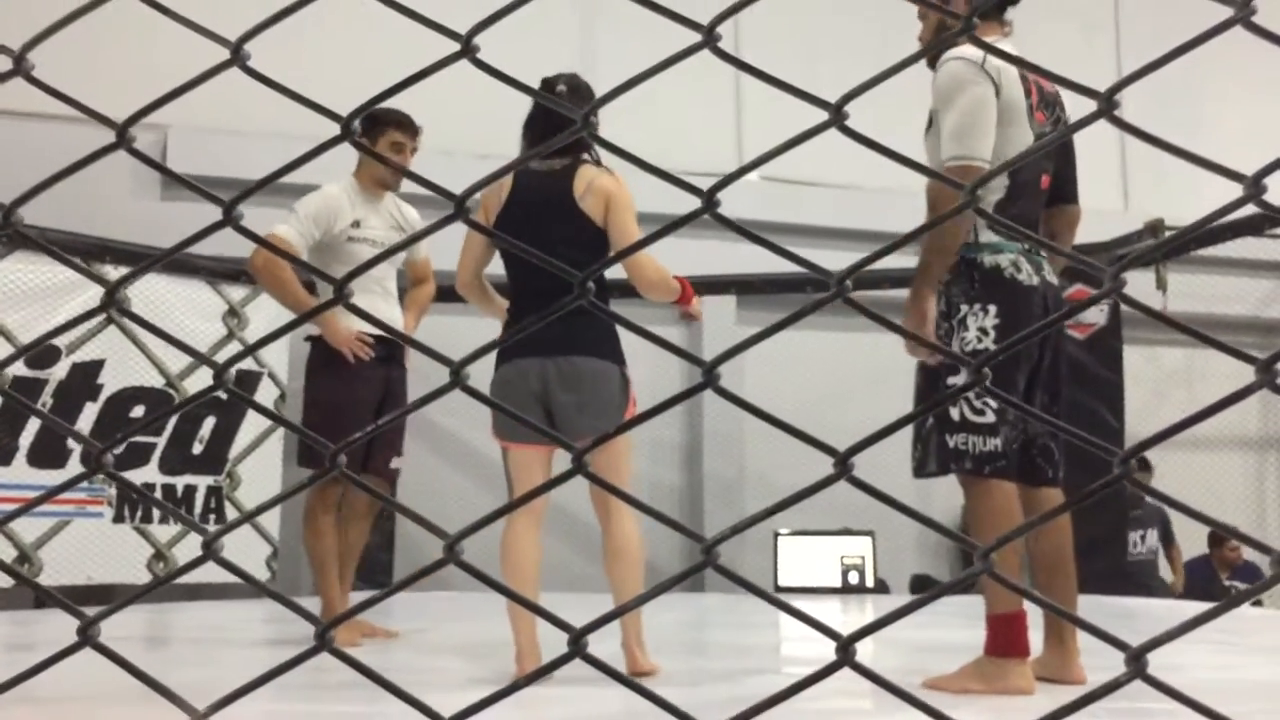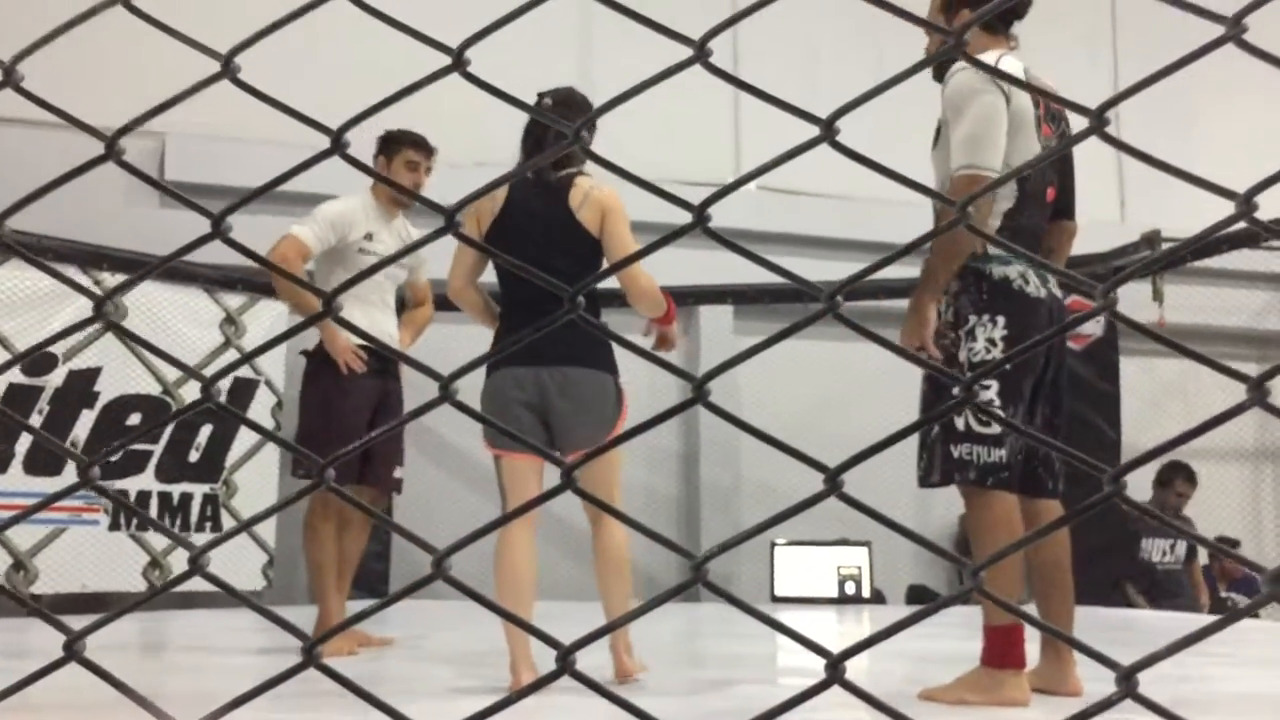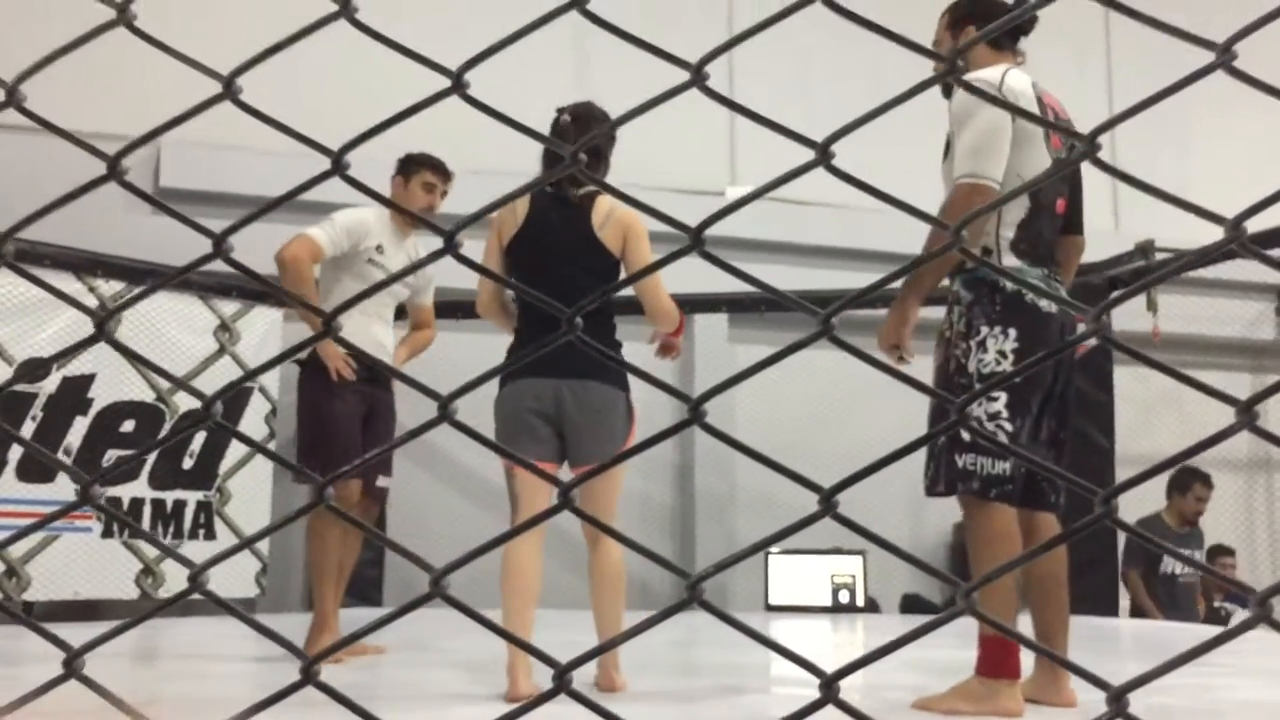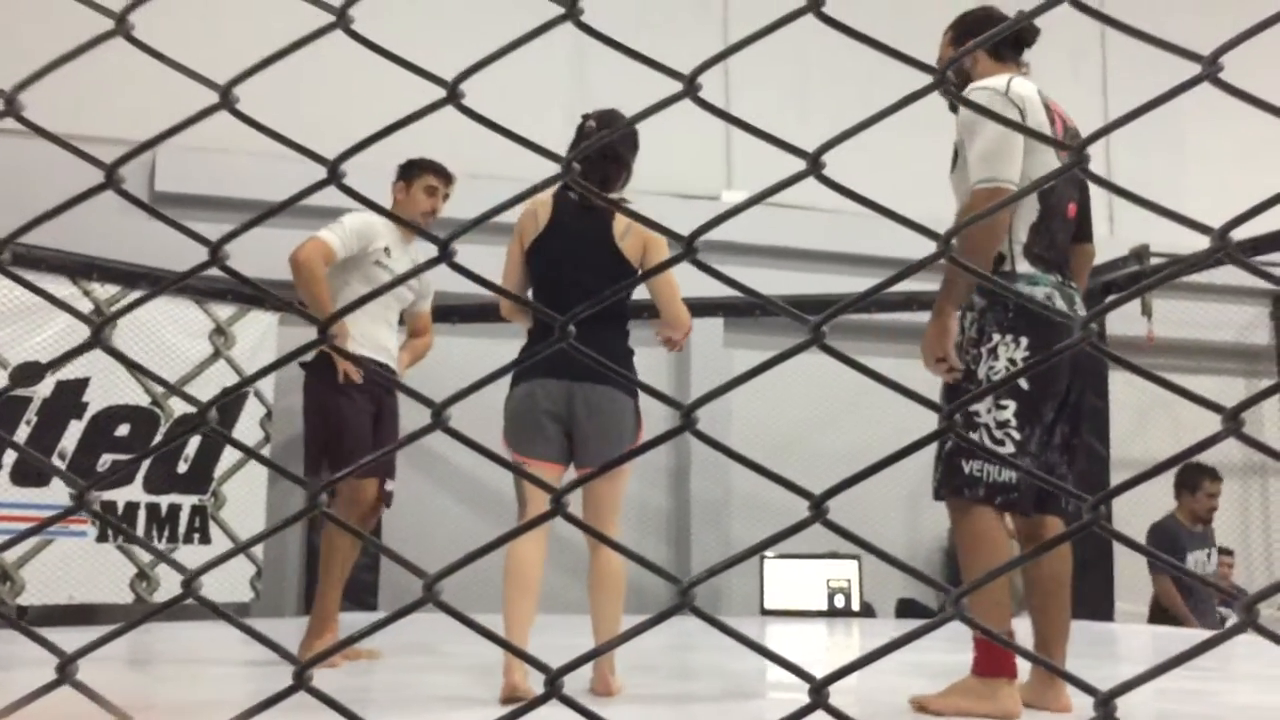
dt=0.3s
person 1, frame 1
left shoulder: (965, 63)
right shoulder: (1040, 84)
left elbow: (962, 184)
right elbow: (1065, 209)
left wrist: (922, 290)
left hip: (982, 283)
right hip: (1035, 284)
left knee: (983, 465)
right knee: (1035, 471)
left ankle: (1007, 656)
right ankle: (1062, 649)
person 1, frame 2
left shoulder: (973, 74)
right shoulder: (1043, 96)
left elbow: (971, 194)
left wrist: (924, 297)
left hip: (988, 292)
right hip: (1038, 296)
left knee: (986, 476)
right knee: (1035, 483)
left ankle: (1003, 668)
right ankle: (1058, 661)
person 1, frame 3
left shoulder: (983, 86)
right shoulder: (1052, 110)
left elbow: (971, 201)
left wrist: (908, 299)
left hip: (996, 305)
right hip: (1047, 311)
left knee: (982, 487)
right knee: (1034, 495)
person 1, frame 4
left shoulder: (991, 95)
right shoulder: (1058, 119)
left elbow: (989, 207)
right elbow: (1082, 246)
left wrist: (945, 311)
left hip: (1010, 311)
right hip: (1060, 317)
left knee: (974, 489)
right knee: (1040, 500)
person 2, frame 1
left shoulder: (501, 186)
right shoulder: (603, 183)
left elbow: (467, 279)
right elbow: (645, 277)
right wrist: (685, 294)
left hip: (520, 359)
right hip: (589, 355)
left knee: (525, 506)
right knee: (614, 503)
left ankle: (527, 653)
right ankle: (634, 644)
person 2, frame 2
left shoulder: (493, 197)
right shoulder: (597, 196)
left elbow: (460, 287)
right elbow: (639, 290)
right wrist: (666, 317)
left hip: (512, 369)
right hip: (582, 367)
left knee: (517, 516)
right knee: (605, 513)
left ankle: (521, 663)
right ankle: (622, 650)
person 2, frame 3
left shoulder: (514, 210)
right shoulder: (620, 215)
left elbow: (487, 303)
right elbow: (659, 310)
right wrist: (675, 330)
left hip: (527, 381)
right hip: (596, 381)
left knee: (526, 524)
right knee: (602, 529)
left ankle: (518, 670)
right ankle: (609, 666)
person 2, frame 4
left shoulder: (535, 212)
right shoulder: (639, 226)
left elbow: (510, 306)
right elbow: (675, 318)
right wrist: (678, 331)
left hip: (538, 381)
right hip: (606, 385)
left knee: (531, 522)
right knee: (604, 532)
left ankle: (515, 666)
right ankle: (605, 670)
person 3, frame 1
left shoulder: (407, 217)
right shoulder: (329, 203)
left elbow: (424, 281)
right elbow: (264, 261)
left wrist: (408, 324)
right wrist: (324, 319)
left hip: (391, 358)
right hip: (344, 354)
left knee: (370, 490)
right knee: (331, 485)
left ankle: (343, 608)
right ankle: (332, 612)
person 3, frame 2
left shoulder: (411, 239)
right shoulder: (343, 213)
left elbow: (422, 304)
right elbow: (281, 260)
left wrist: (403, 341)
right wrist: (326, 326)
left hip: (387, 371)
right hip: (343, 364)
left knee: (370, 497)
right knee: (330, 493)
left ankle: (339, 619)
right ankle: (329, 620)
person 3, frame 3
left shoulder: (419, 261)
right shoulder: (357, 223)
left elbow: (424, 326)
right elbow: (291, 257)
left wrist: (399, 354)
right wrist: (323, 333)
left hip: (378, 380)
right hip: (334, 371)
left knee: (366, 504)
right knee: (342, 493)
left ankle: (329, 629)
right ankle: (323, 628)
person 3, frame 4
left shoulder: (421, 266)
right shoulder: (364, 227)
left elbow: (422, 333)
right elbow: (305, 259)
left wrist: (401, 360)
right wrist: (335, 333)
left hip: (382, 382)
right hip: (341, 374)
left knee: (368, 507)
right knee: (356, 494)
left ankle: (320, 633)
right ankle: (324, 628)
